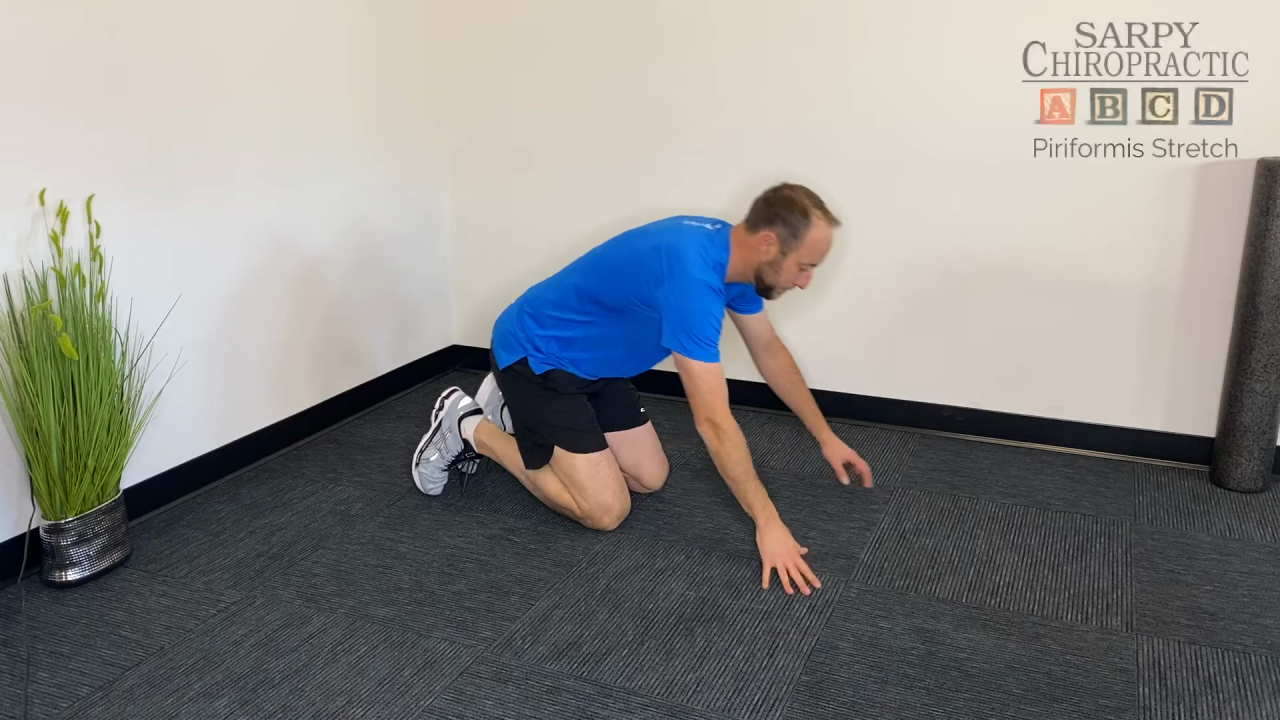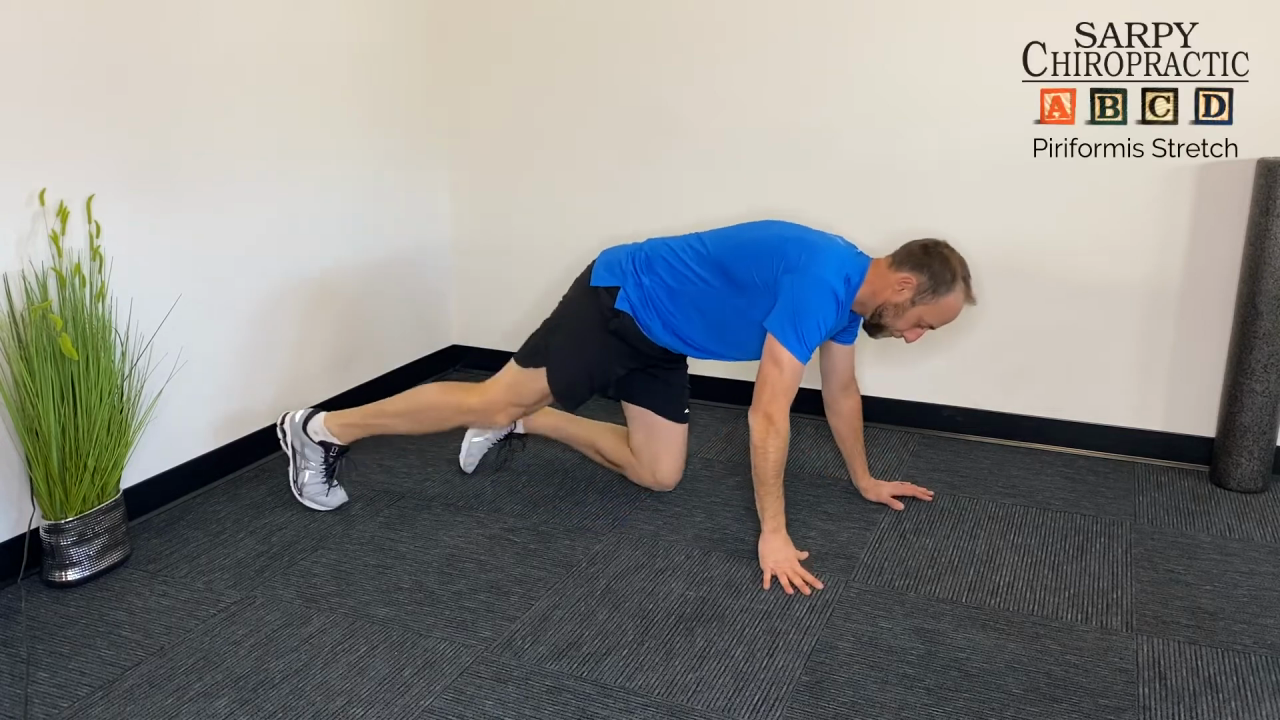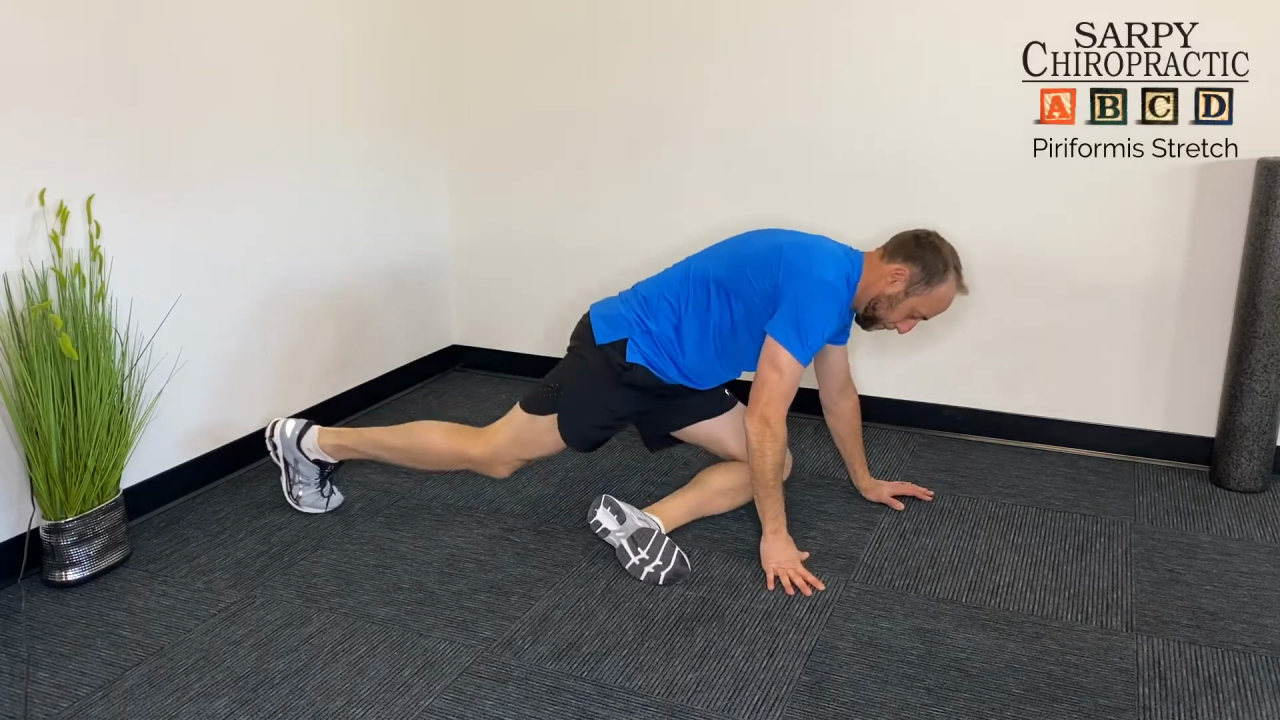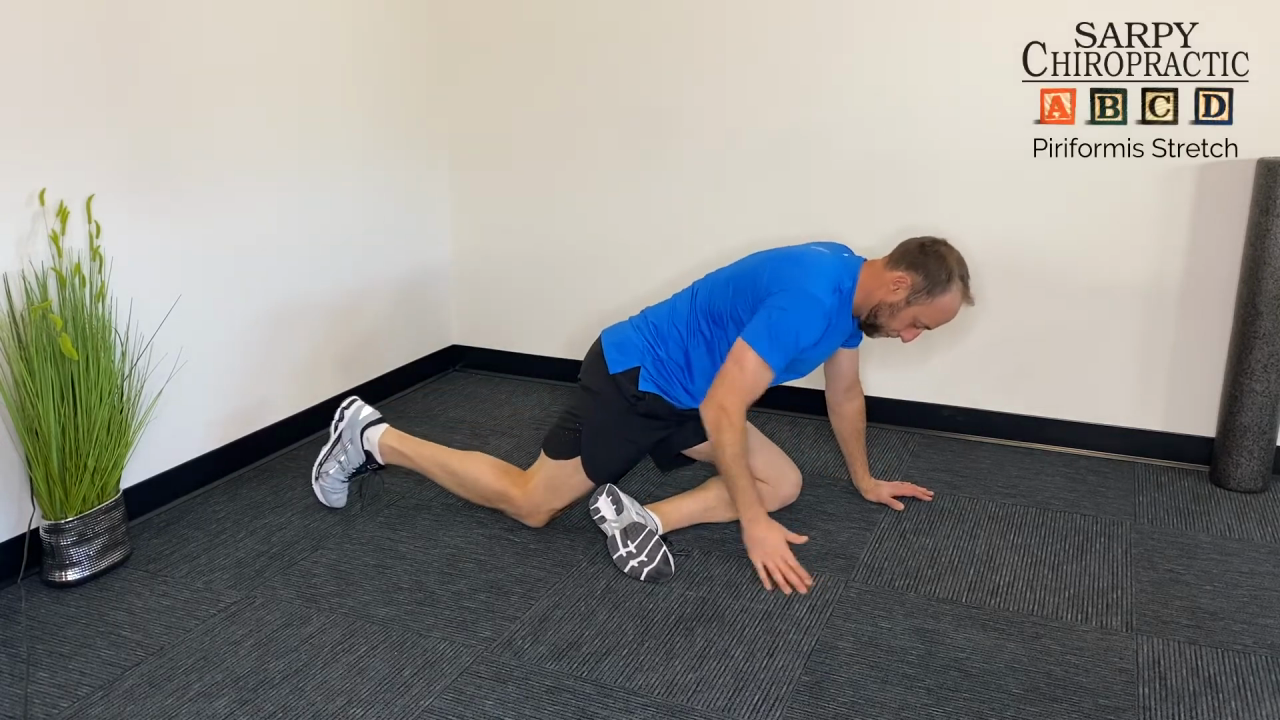
dt=1s
person 1, frame 1
left shoulder: (732, 252)
right shoulder: (692, 275)
left elbow: (769, 351)
right elbow: (714, 422)
left wrist: (826, 438)
right wrist: (769, 526)
left hip: (592, 361)
right hip: (536, 358)
left knee: (650, 478)
right knee: (607, 510)
left ankle: (512, 412)
right ankle: (472, 430)
person 1, frame 2
left shoulder: (850, 287)
right shoulder: (821, 283)
left elbow: (841, 391)
right elbow: (768, 417)
left wrist: (864, 480)
right wrist: (773, 535)
left hip: (655, 330)
right hip: (619, 300)
left knee: (658, 473)
right knee: (494, 403)
left ankle: (524, 412)
right ankle: (322, 430)
person 1, frame 3
left shoulder: (839, 285)
right shoulder: (821, 283)
left elbow: (839, 393)
right elbow: (765, 418)
left wrist: (865, 480)
right wrist: (774, 536)
left hip: (668, 368)
right hip: (623, 350)
left knee: (771, 466)
right knee: (493, 455)
left ankle: (643, 523)
right ankle: (312, 443)
person 1, frame 4
left shoulder: (848, 284)
right shoulder: (810, 297)
left elbow: (845, 393)
right elbow: (722, 409)
left wrist: (866, 481)
right wrist: (753, 525)
left hip: (679, 392)
right hip: (632, 378)
left knee: (782, 482)
right knee: (530, 504)
left ankle: (641, 518)
right ankle: (375, 437)
